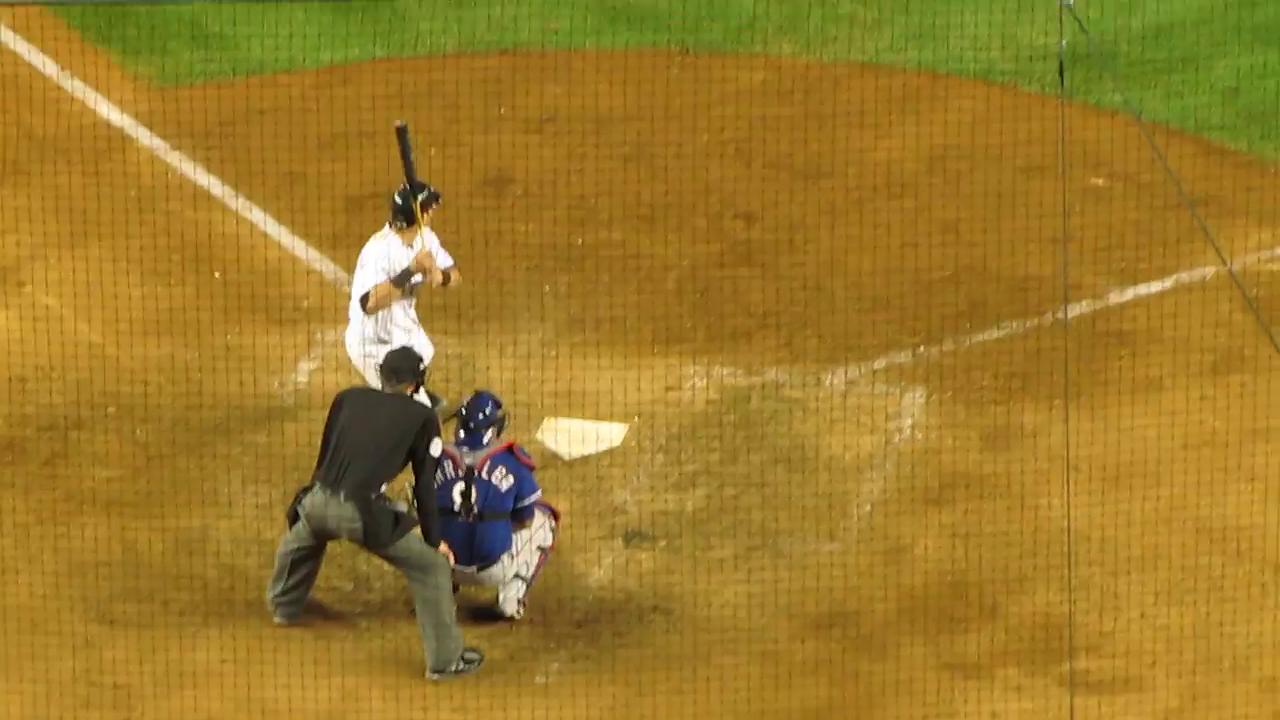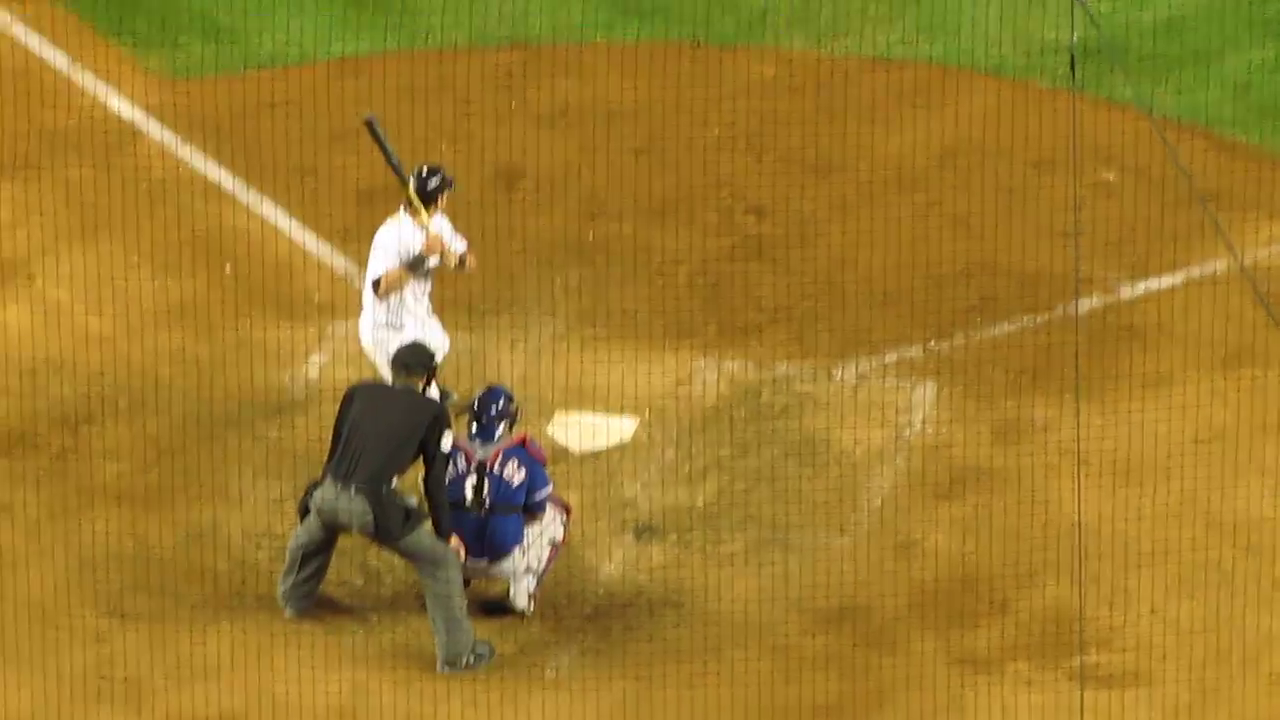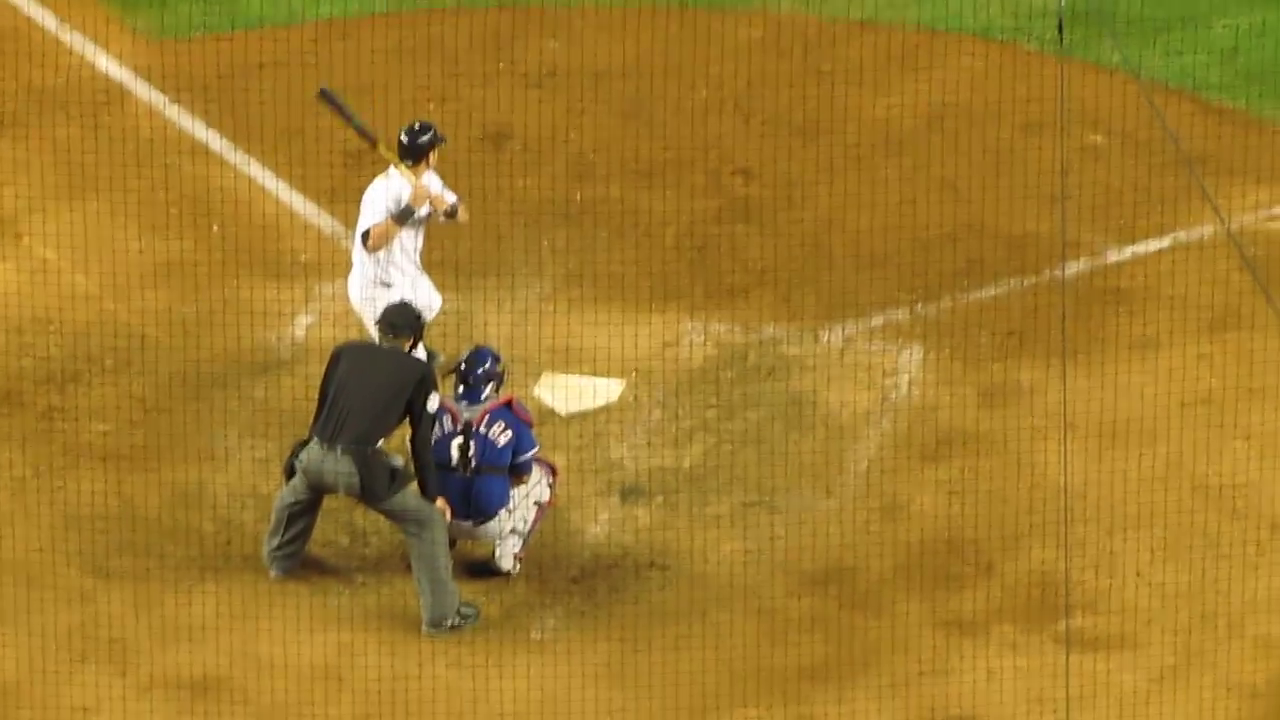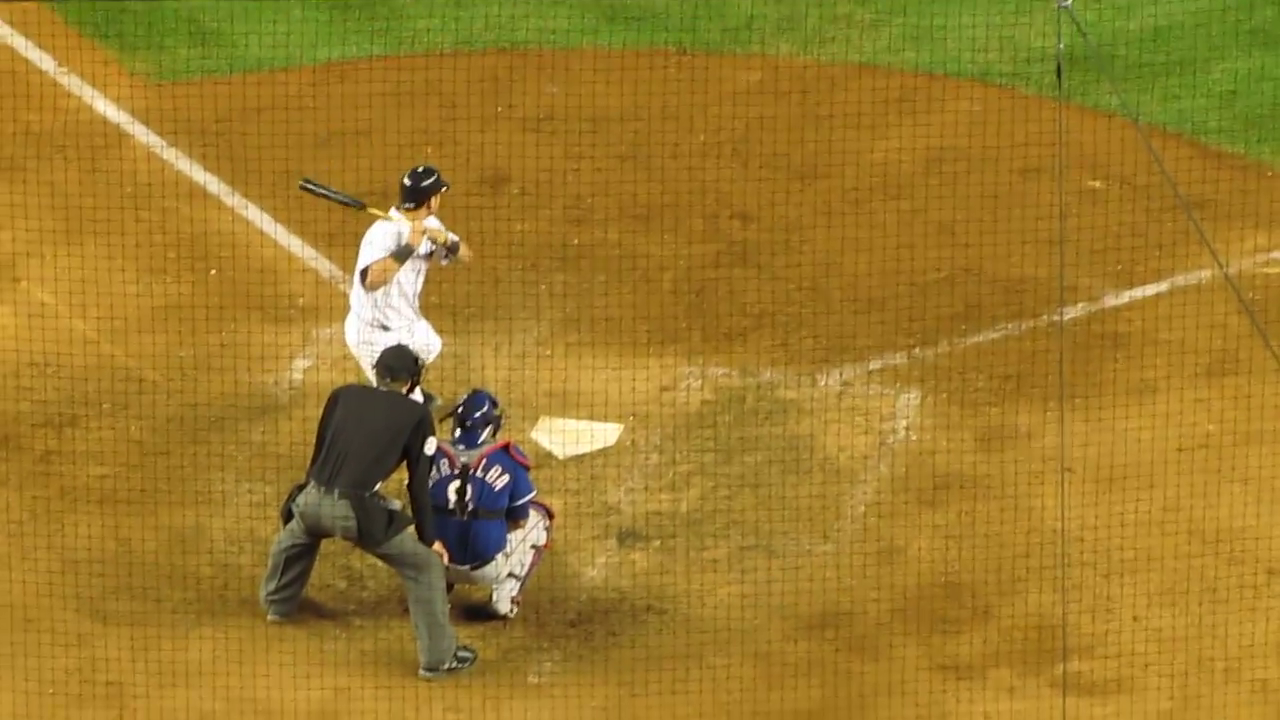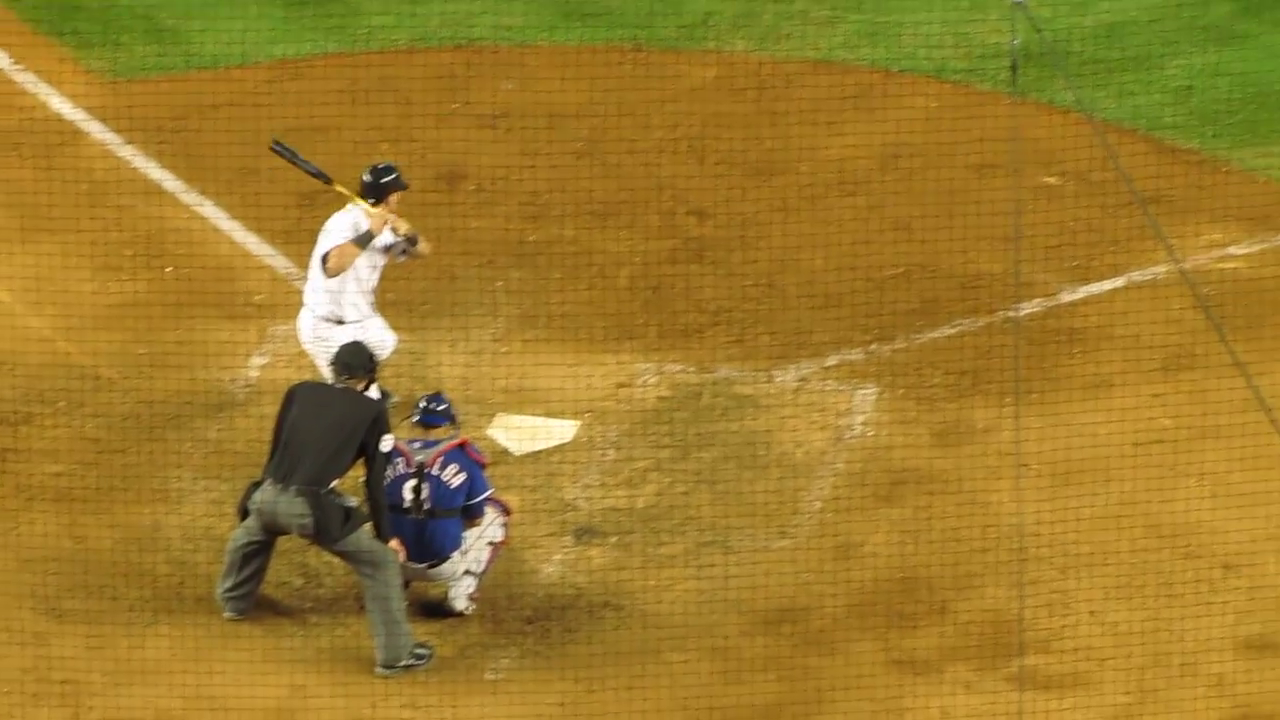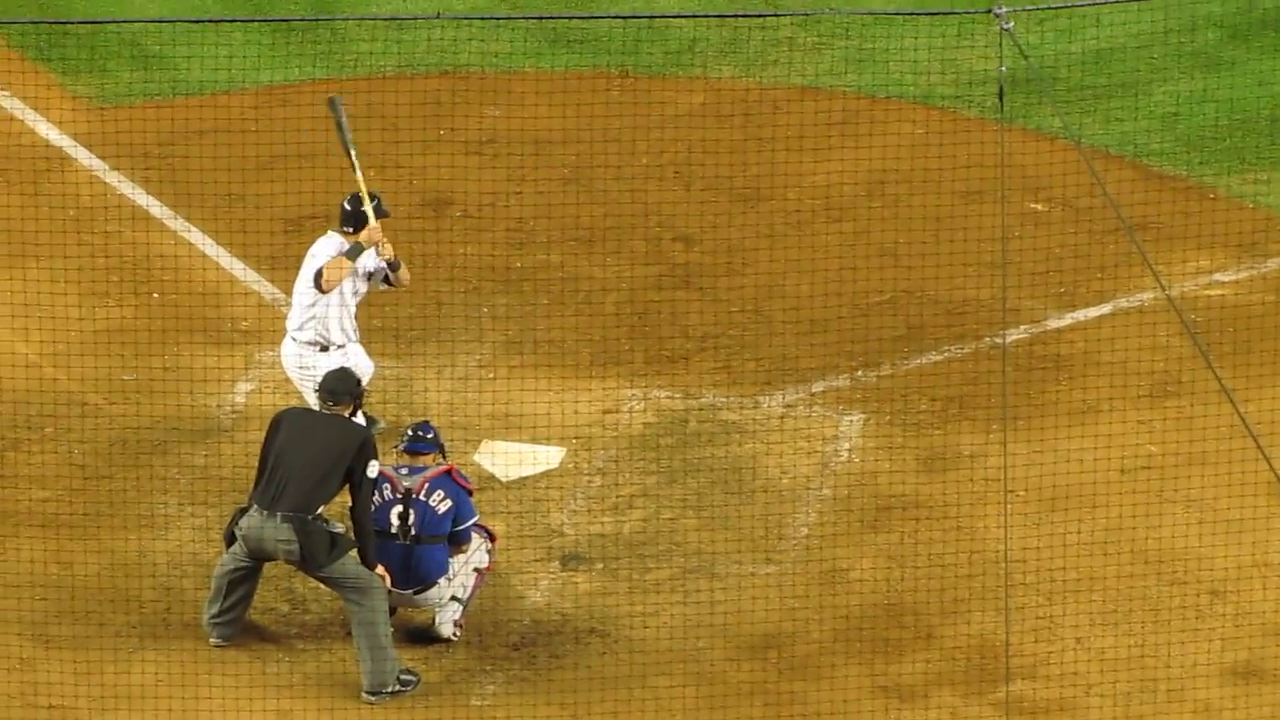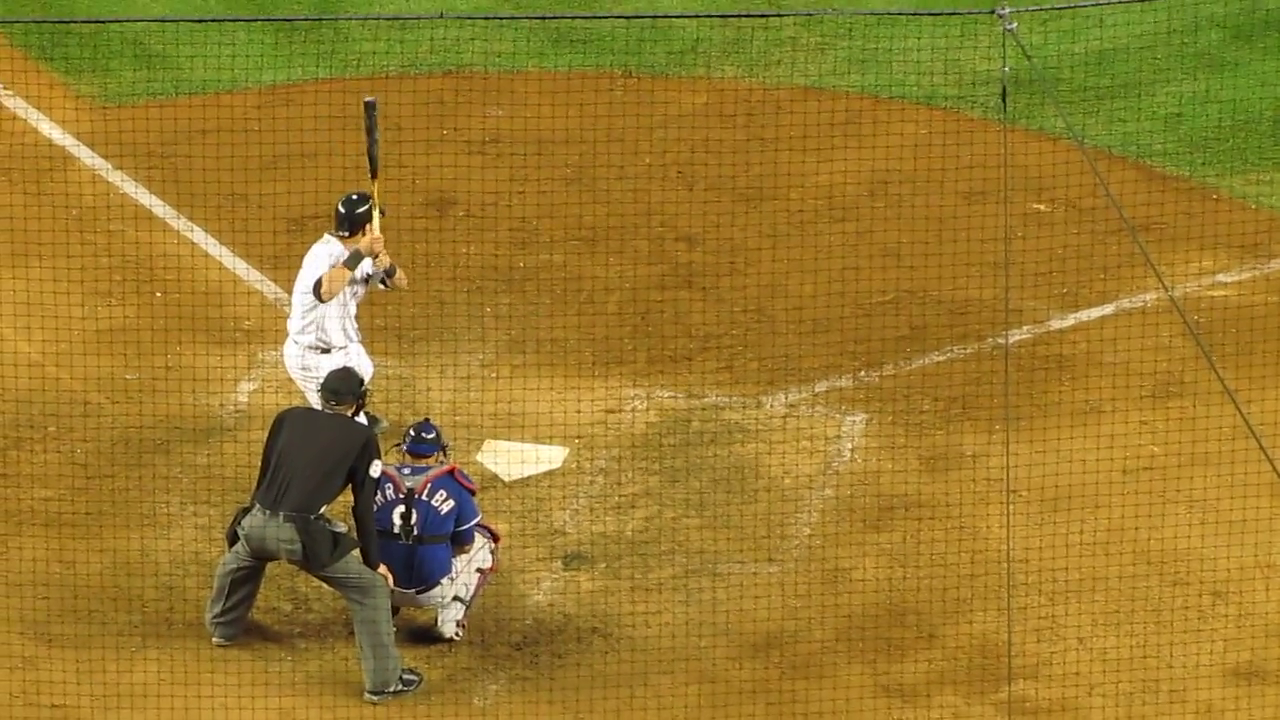
dt=0.3s
person 1, frame 1
left shoulder: (348, 397)
right shoulder: (422, 416)
right elbow: (425, 483)
right wrist: (434, 539)
left hip: (319, 503)
right hip: (362, 512)
left knee: (297, 540)
right knee: (432, 566)
left ankle: (284, 606)
right ankle: (445, 659)
person 1, frame 2
left shoulder: (359, 392)
right shoulder: (432, 411)
right elbow: (435, 479)
right wrist: (445, 533)
left hip: (329, 496)
right hip: (373, 506)
left knee: (308, 535)
right knee: (442, 560)
left ankle: (295, 600)
right ankle: (456, 652)
person 1, frame 3
left shoulder: (345, 352)
right shoulder: (419, 371)
right elbow: (421, 439)
right wrist: (431, 494)
left hip: (316, 457)
right hip: (359, 467)
left knee: (294, 493)
right knee: (428, 521)
left ankle: (280, 560)
right ankle: (441, 614)
person 1, frame 4
left shoulder: (343, 394)
right shoulder: (417, 414)
right elbow: (419, 483)
right wrist: (428, 538)
left hip: (313, 500)
right hip: (357, 510)
left knee: (292, 536)
right knee: (426, 564)
left ankle: (277, 604)
right ankle: (438, 658)
person 1, frame 5
left shoulder: (300, 391)
right shoulder: (372, 411)
right elbow: (375, 480)
right wrist: (384, 535)
left hip: (270, 497)
right hip: (313, 507)
left knee: (248, 534)
right knee: (382, 562)
left ankle: (234, 601)
right ankle: (395, 654)
person 1, frame 6
left shoulder: (286, 418)
right shoulder: (359, 437)
right elbow: (362, 506)
right wrist: (370, 561)
left hip: (256, 524)
right hip: (300, 534)
left knee: (234, 560)
right knee: (369, 588)
left ankle: (220, 627)
right ankle: (381, 681)
person 1, frame 7
left shoulder: (288, 417)
right shoulder: (362, 437)
right elbow: (364, 506)
right wrist: (372, 561)
left hip: (258, 524)
right hip: (303, 533)
left knee: (236, 560)
right knee: (372, 588)
left ankle: (223, 627)
right ankle: (383, 681)
person 2, frame 1
left shoulder: (424, 237)
right shoulder: (380, 250)
left elbow: (454, 275)
right elbow: (369, 304)
left wrist: (441, 277)
right wrist: (411, 271)
left hip: (403, 328)
right hip: (373, 343)
left ankle: (414, 391)
person 2, frame 2
left shoulder: (438, 223)
right shoulder: (393, 233)
left elbow: (470, 261)
right elbow: (381, 289)
left wrist: (456, 258)
right wrist: (423, 256)
left hip: (418, 317)
right hip: (387, 331)
left knee: (438, 347)
left ankle: (424, 385)
person 2, frame 3
left shoulder: (427, 180)
right shoulder: (383, 189)
left elbow: (462, 215)
right elbow: (370, 243)
left wrist: (447, 207)
right wrist: (410, 208)
left hip: (408, 276)
right hip: (376, 288)
left knee: (430, 305)
person 2, frame 4
left shoulder: (429, 224)
right shoulder: (385, 231)
left elbow: (465, 256)
right elbow: (369, 282)
left wrist: (447, 241)
right wrist: (409, 247)
left hip: (405, 320)
right hip: (373, 332)
left knee: (429, 347)
person 2, frame 5
left shoulder: (384, 222)
right shoulder: (344, 222)
left elbow: (422, 251)
right elbow: (330, 266)
left wrist: (408, 234)
right wrist: (370, 233)
left hip: (358, 316)
right hip: (327, 327)
left knee: (383, 343)
person 2, frame 6
left shoulder: (365, 249)
right shoulder: (328, 247)
left elbow: (402, 281)
right elbow: (324, 283)
left wrist: (391, 259)
right wrist: (360, 247)
left hip: (341, 344)
right hip: (310, 355)
left knee: (362, 371)
person 2, frame 7
left shoulder: (362, 250)
right shoulder: (324, 252)
left elbow: (400, 283)
right elbow: (323, 292)
left wrist: (387, 265)
right wrist: (359, 255)
left hip: (342, 343)
right hip: (312, 357)
left knee: (362, 371)
person 3, frame 1
left shoulder: (439, 457)
right shoulder: (512, 458)
right elbow: (525, 521)
right hip: (493, 567)
right knee: (544, 517)
right ankle: (511, 601)
person 3, frame 2
left shoulder: (451, 451)
right shoulder: (525, 454)
right elbow: (537, 515)
right hip: (506, 560)
right knee: (556, 511)
right ankle: (522, 595)
person 3, frame 3
left shoulder: (437, 411)
right shoulder: (511, 414)
right elbow: (522, 476)
right hip: (490, 520)
right knee: (541, 473)
right ankle: (508, 555)
person 3, frame 4
left shoulder: (433, 455)
right shoulder: (508, 458)
right elbow: (519, 521)
right hip: (488, 565)
right knee: (538, 516)
right ankle: (505, 598)
person 3, frame 5
left shoulder: (390, 453)
right shoulder: (464, 456)
right elbow: (475, 519)
right hip: (444, 563)
right knee: (494, 512)
right ankle: (461, 594)
person 3, frame 6
left shoulder: (375, 480)
right shoulder: (451, 482)
right elbow: (462, 546)
right hip: (431, 589)
right knee: (480, 538)
right ankle: (447, 621)
person 3, frame 7
left shoulder: (378, 479)
right shoulder: (454, 482)
right elbow: (465, 546)
right hip: (433, 589)
right knee: (484, 539)
right ankle: (450, 621)
